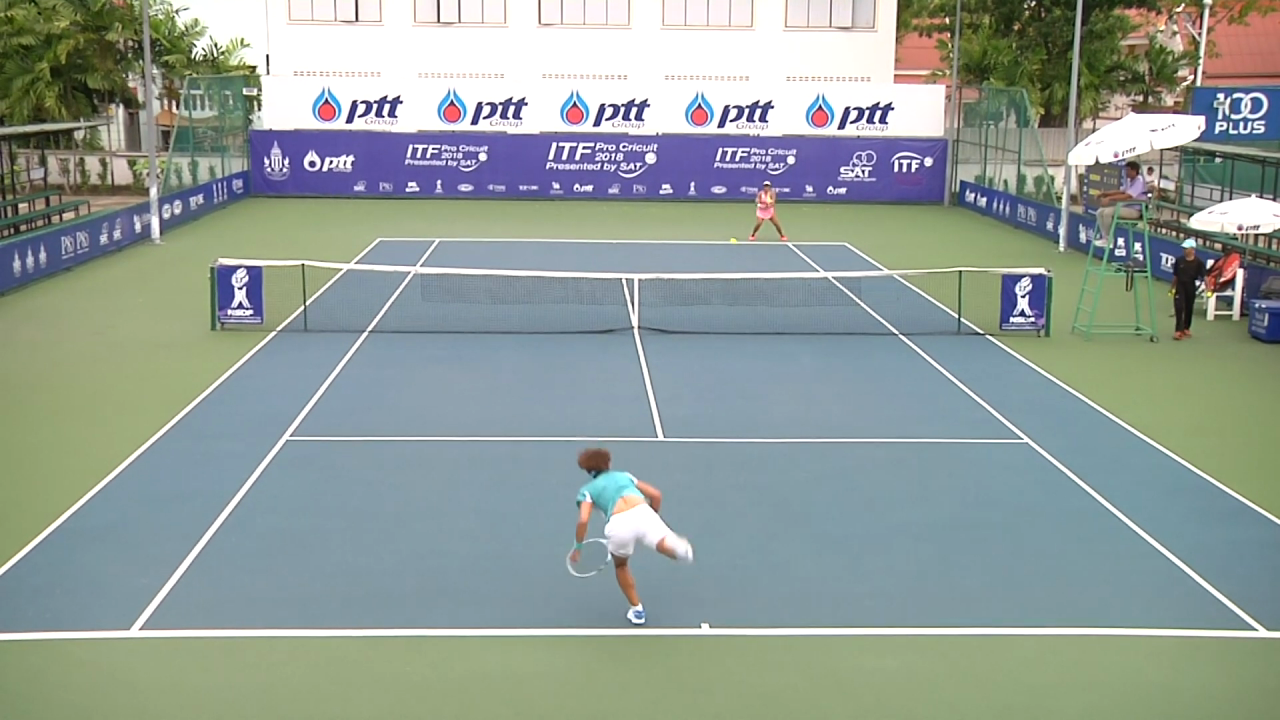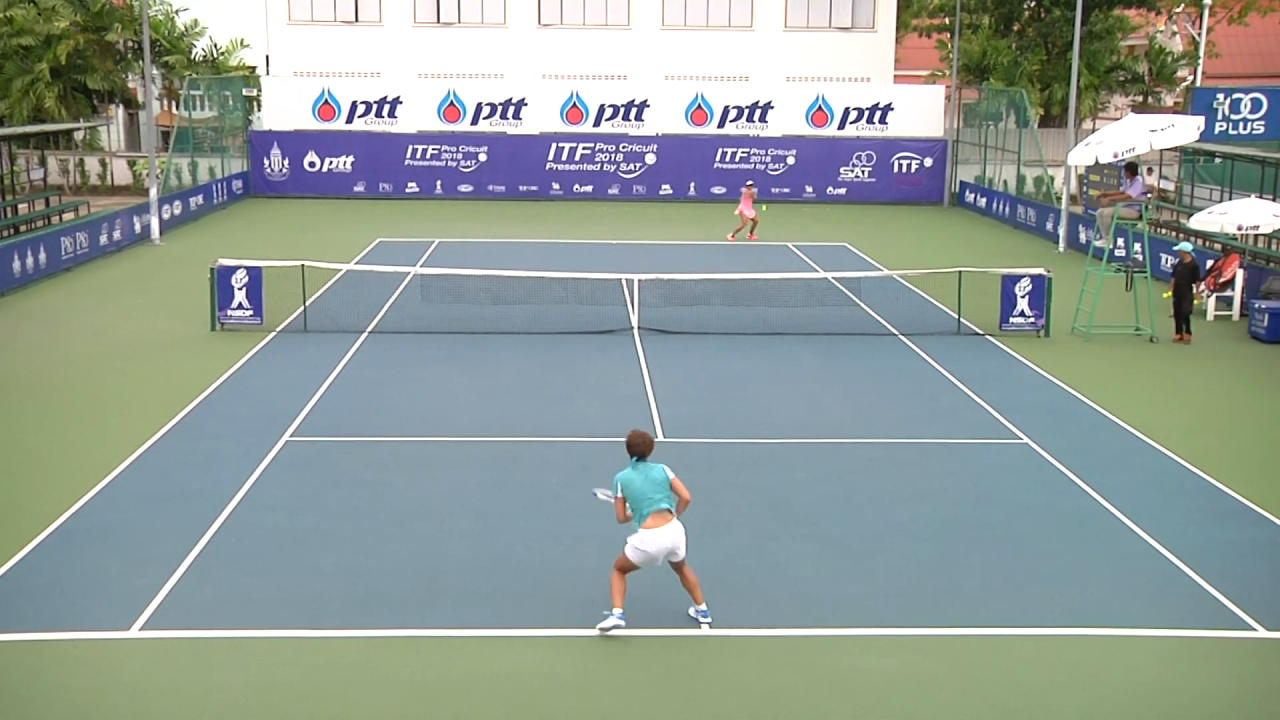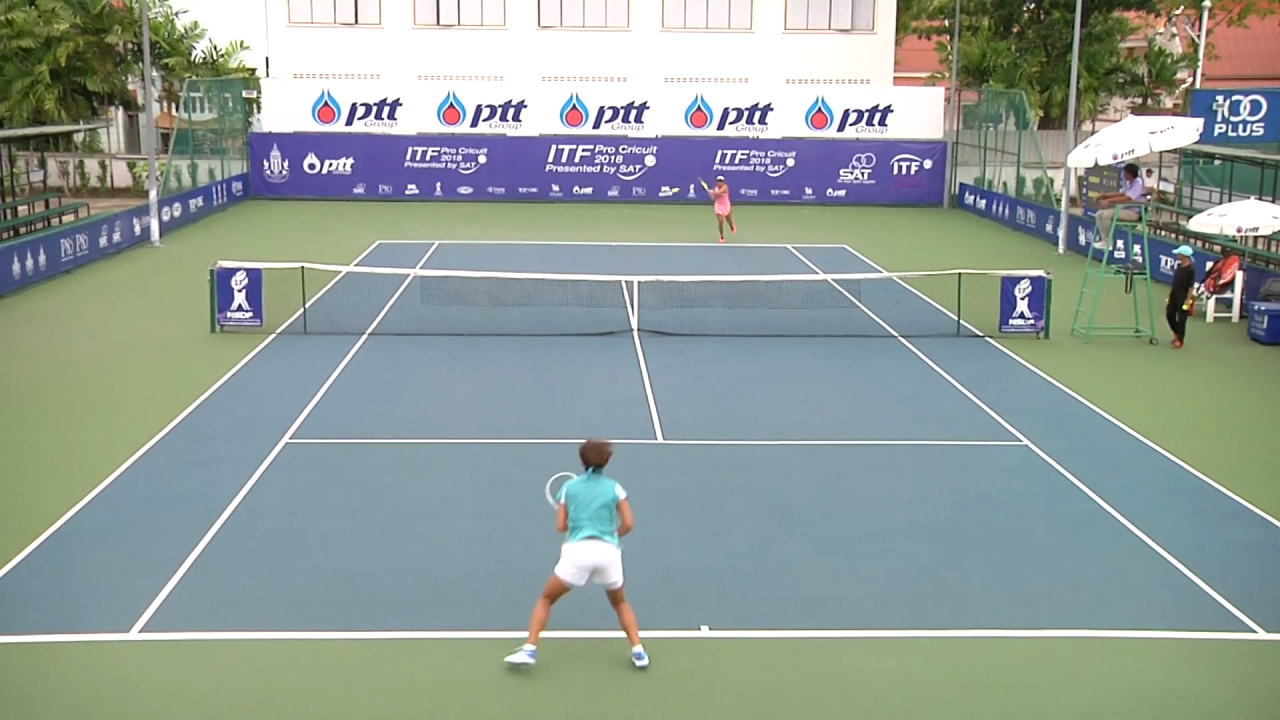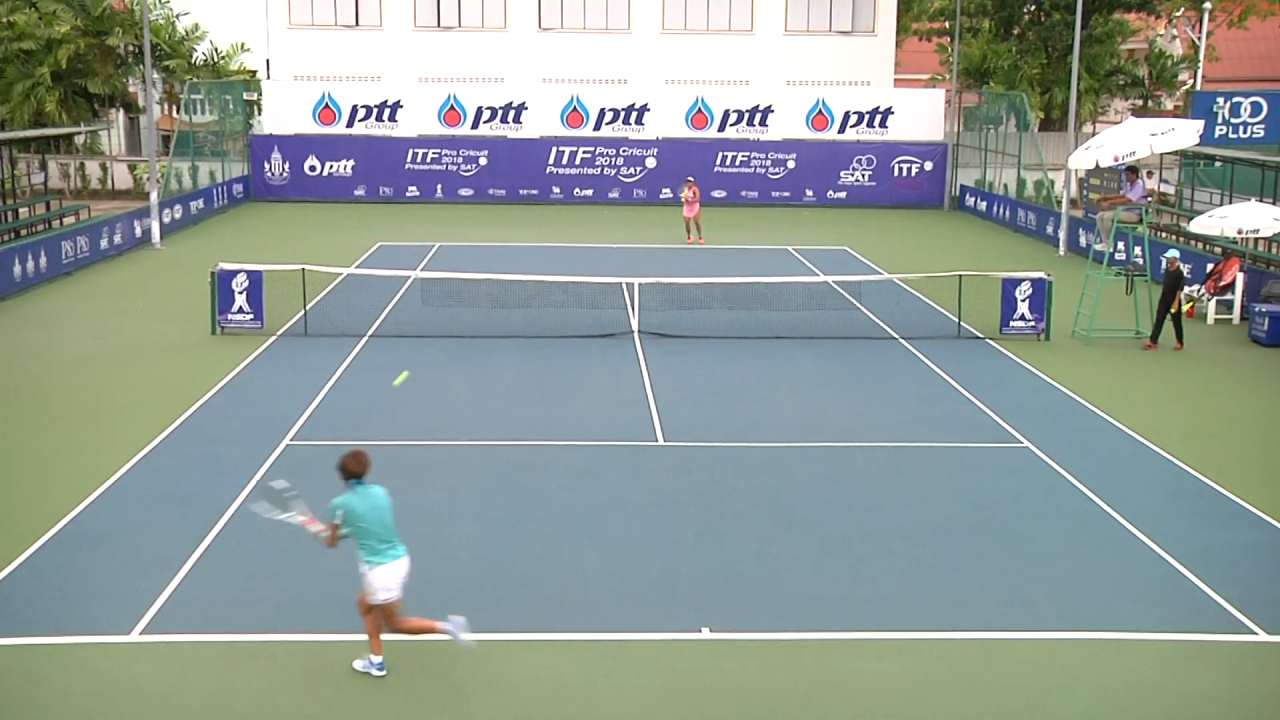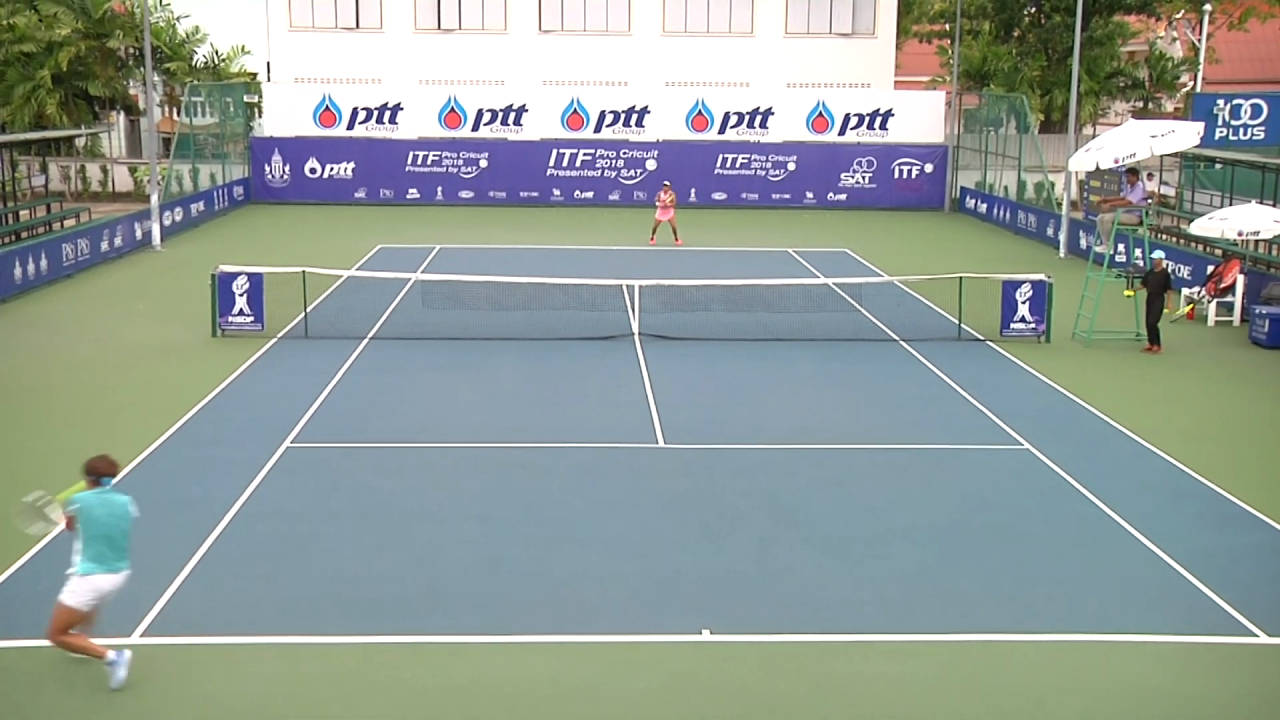
dt=0.5s
person 1, frame 1
left shoulder: (588, 489)
right shoulder: (625, 476)
left elbow: (584, 520)
right elbow: (656, 495)
left wrist: (578, 546)
right wrist: (654, 515)
left hip: (619, 526)
right hip: (643, 515)
left knee: (620, 565)
right knee: (676, 550)
left ankle: (637, 610)
right ankle: (678, 546)
person 1, frame 2
left shoulder: (621, 478)
right shoulder: (662, 469)
left elbow: (621, 518)
right elbow: (686, 498)
left hip: (647, 538)
right hip: (673, 531)
left knee: (618, 570)
right knee: (681, 568)
left ankle: (617, 614)
right ankle: (702, 610)
person 1, frame 3
left shoulder: (569, 487)
right shoulder: (614, 487)
left elbow: (561, 526)
right elbow: (628, 524)
left hip: (578, 553)
right hip: (608, 553)
left knee: (545, 600)
right knee: (620, 603)
left ankle: (529, 650)
right ankle: (638, 651)
person 1, frame 4
left shoulder: (339, 504)
right shoulder: (379, 492)
left elbow: (331, 542)
left wrist: (331, 533)
left hip: (379, 569)
right hip: (398, 560)
left knee: (396, 625)
right knee: (364, 606)
left ankle: (447, 627)
right ankle: (376, 660)
person 1, frame 5
left shoulder: (79, 500)
right shoulder: (127, 503)
left elbow: (71, 527)
left hip: (89, 578)
right hip: (118, 575)
left knee: (56, 635)
left ankle: (112, 657)
